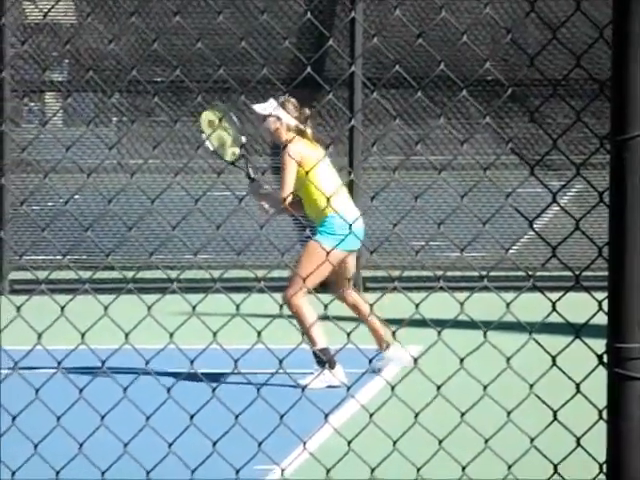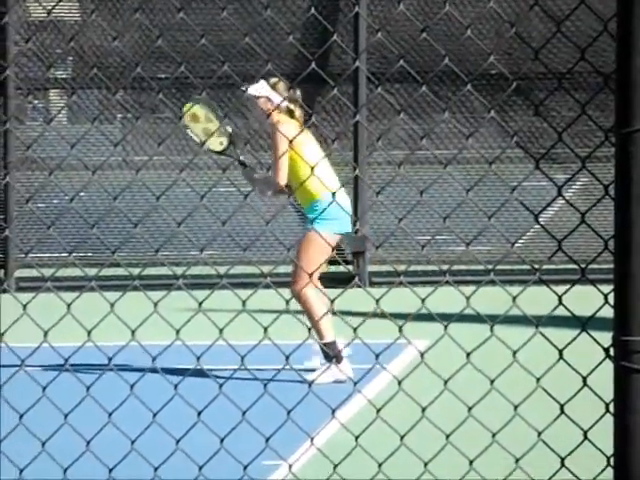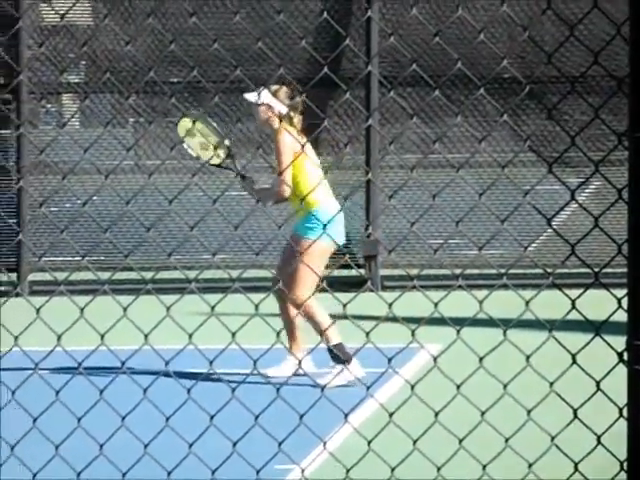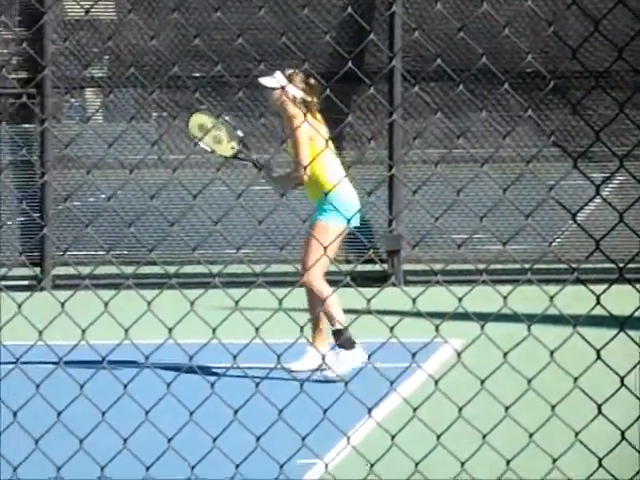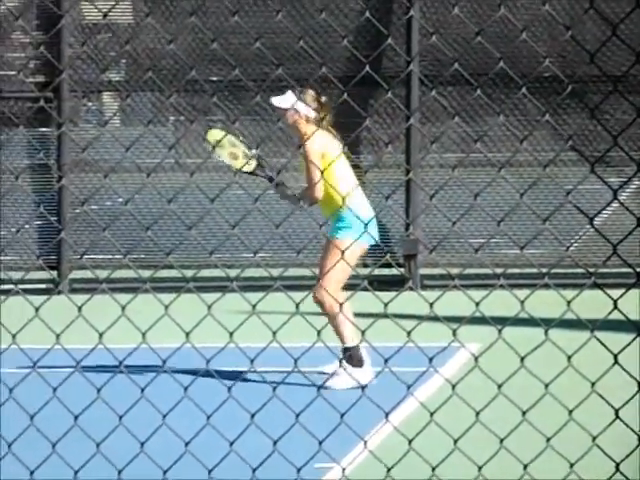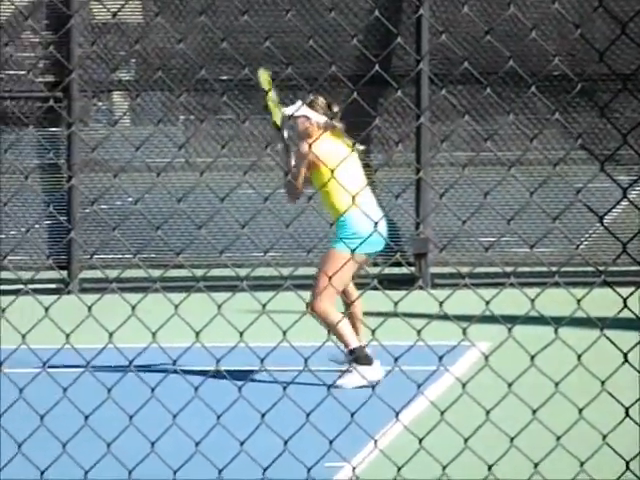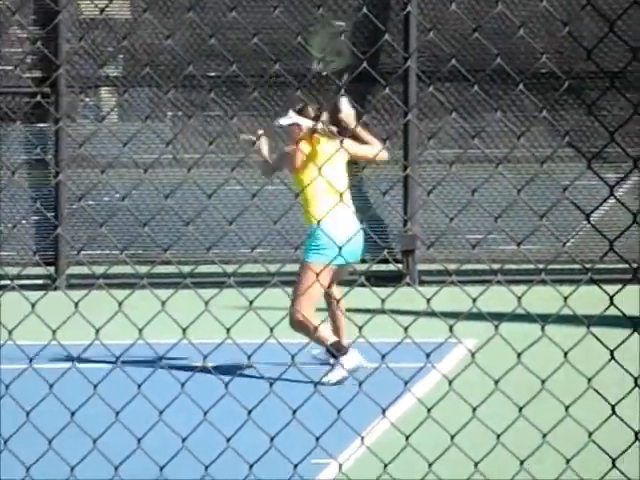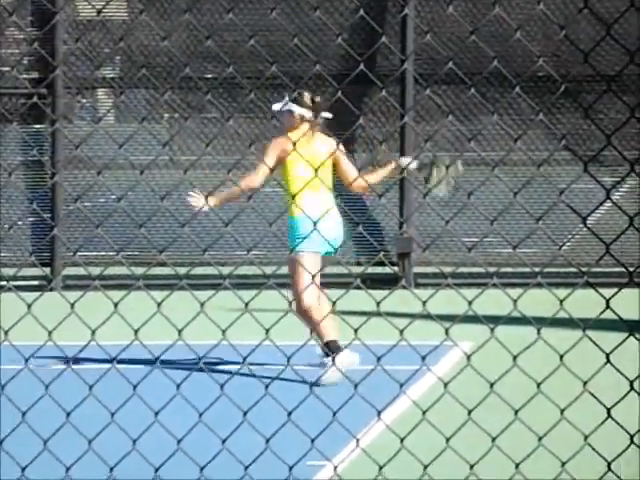
dt=0.2s
person 1, frame 1
left shoulder: (291, 148)
right shoulder: (303, 145)
left elbow: (285, 199)
left wrist: (261, 195)
right wrist: (272, 202)
left hip: (335, 225)
right hip: (348, 222)
left knee: (295, 294)
right knee: (345, 292)
left ankle: (330, 367)
right ankle: (392, 348)
person 1, frame 2
left shoulder: (282, 128)
right shoulder: (291, 126)
left elbow: (279, 180)
left wrist: (256, 180)
right wrist: (263, 184)
left hip: (326, 209)
right hip: (328, 207)
left knee: (303, 286)
right knee: (306, 282)
left ankle: (338, 362)
right ankle: (329, 346)
person 1, frame 3
left shoulder: (283, 137)
right shoulder: (288, 134)
left elbow: (284, 190)
left wrist: (258, 192)
right wrist: (264, 194)
left hip: (322, 219)
right hip: (312, 218)
left knee: (300, 295)
right knee: (282, 286)
left ankle: (346, 363)
right ankle: (298, 357)
person 1, frame 4
left shoulder: (299, 123)
right shoulder: (307, 119)
left elbow: (302, 174)
left wrist: (276, 180)
right wrist: (283, 180)
left hip: (336, 202)
right hip: (334, 202)
left knee: (311, 276)
right knee: (312, 277)
left ankle: (348, 347)
right ankle: (320, 349)
person 1, frame 5
left shoulder: (311, 142)
right shoulder: (323, 135)
left elbow: (315, 194)
left wrist: (288, 196)
right wrist: (298, 195)
left hip: (353, 220)
right hip: (358, 218)
left knee: (324, 293)
right knee: (332, 290)
left ankle: (358, 366)
right ankle: (352, 355)
person 1, frame 6
left shoulder: (308, 147)
right shoulder: (341, 140)
left elbow: (293, 194)
left wrist: (294, 163)
left hip: (353, 226)
right hip: (374, 224)
left knee: (320, 305)
right knee: (344, 286)
left ankle: (366, 365)
right ankle: (357, 352)
person 1, frame 7
left shoulder: (293, 152)
right shoulder: (339, 144)
left elbow: (269, 168)
right elbow: (380, 154)
left wrist: (262, 147)
right wrist: (355, 125)
left hip: (326, 236)
right hip: (352, 234)
left knee: (299, 317)
right knee: (327, 283)
left ankle: (342, 354)
right ankle: (341, 347)
person 1, frame 8
left shoulder: (280, 143)
right shoulder: (331, 144)
left elbow: (252, 182)
right elbow: (357, 185)
left wrist: (213, 200)
right wrist: (394, 166)
left hip: (306, 225)
right hip: (330, 224)
left knee: (305, 303)
right knee: (310, 287)
left ankle: (337, 354)
right ankle: (335, 349)
